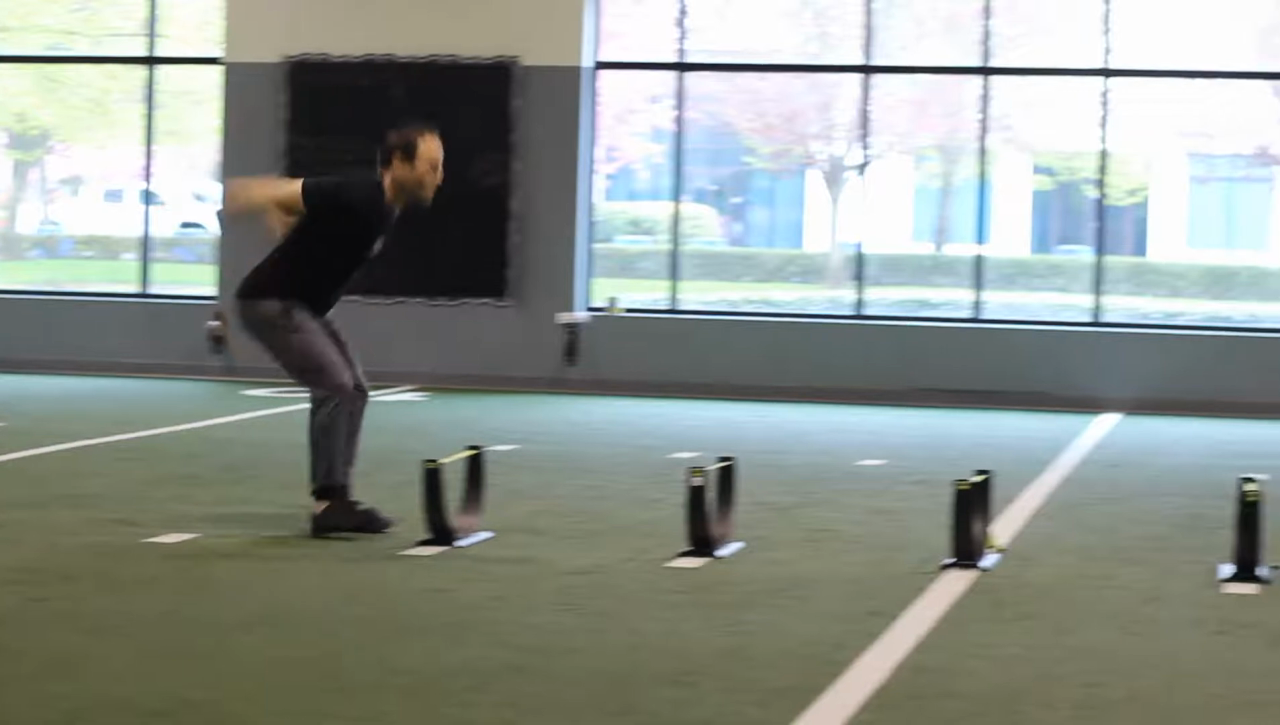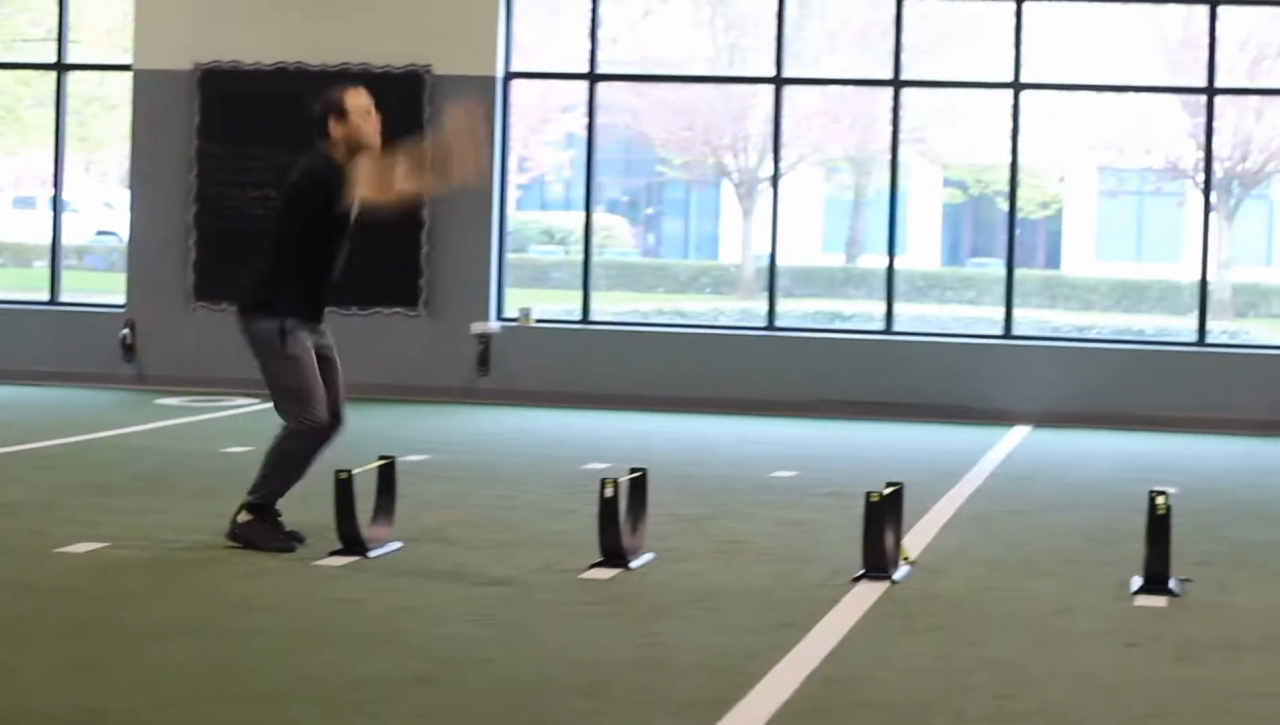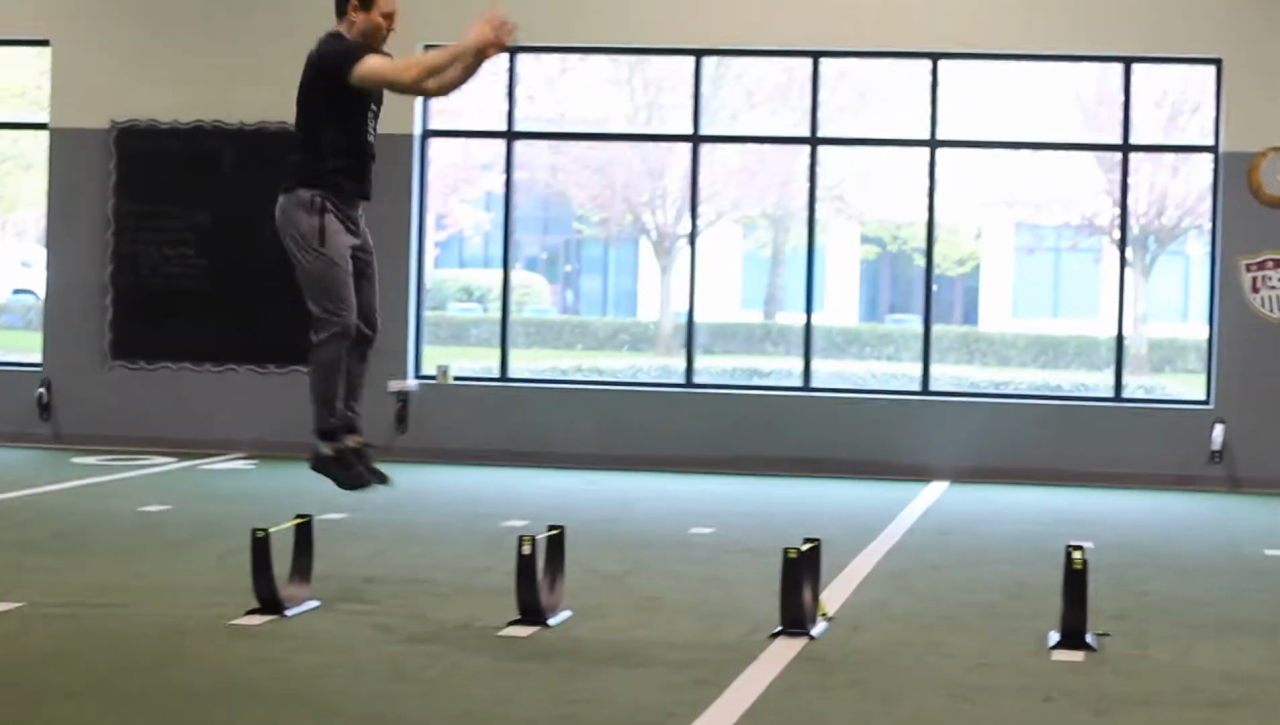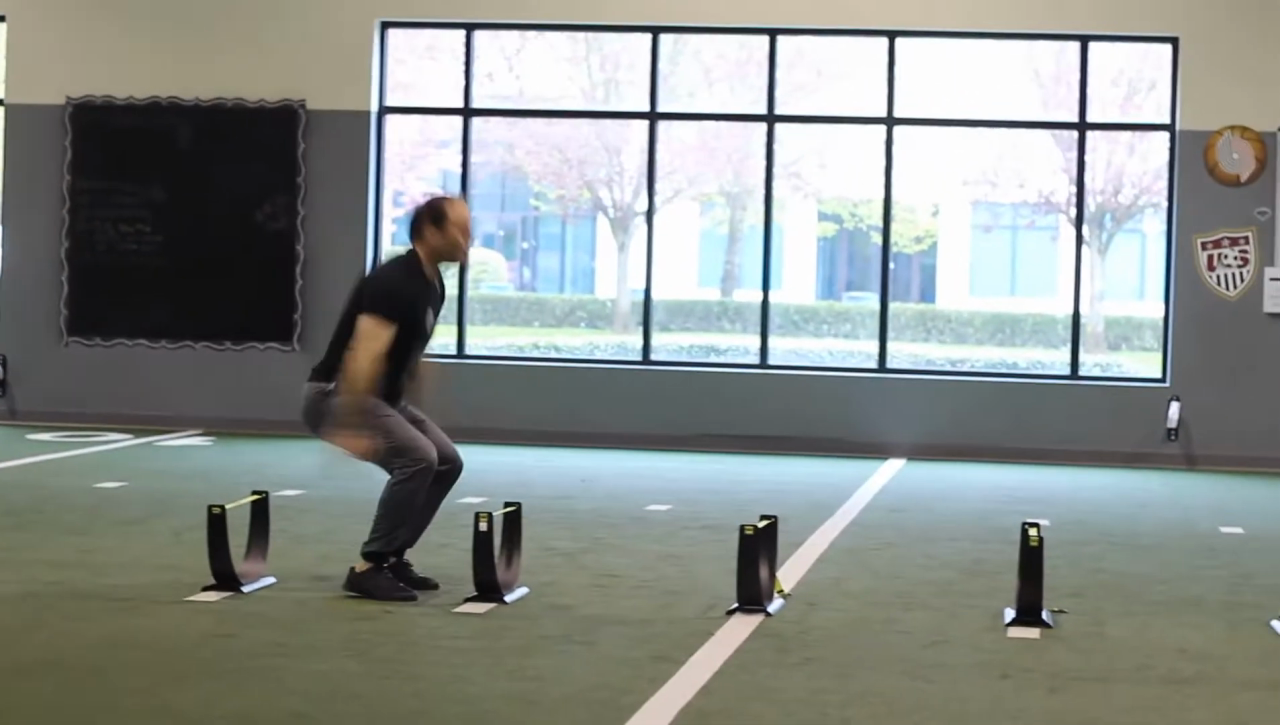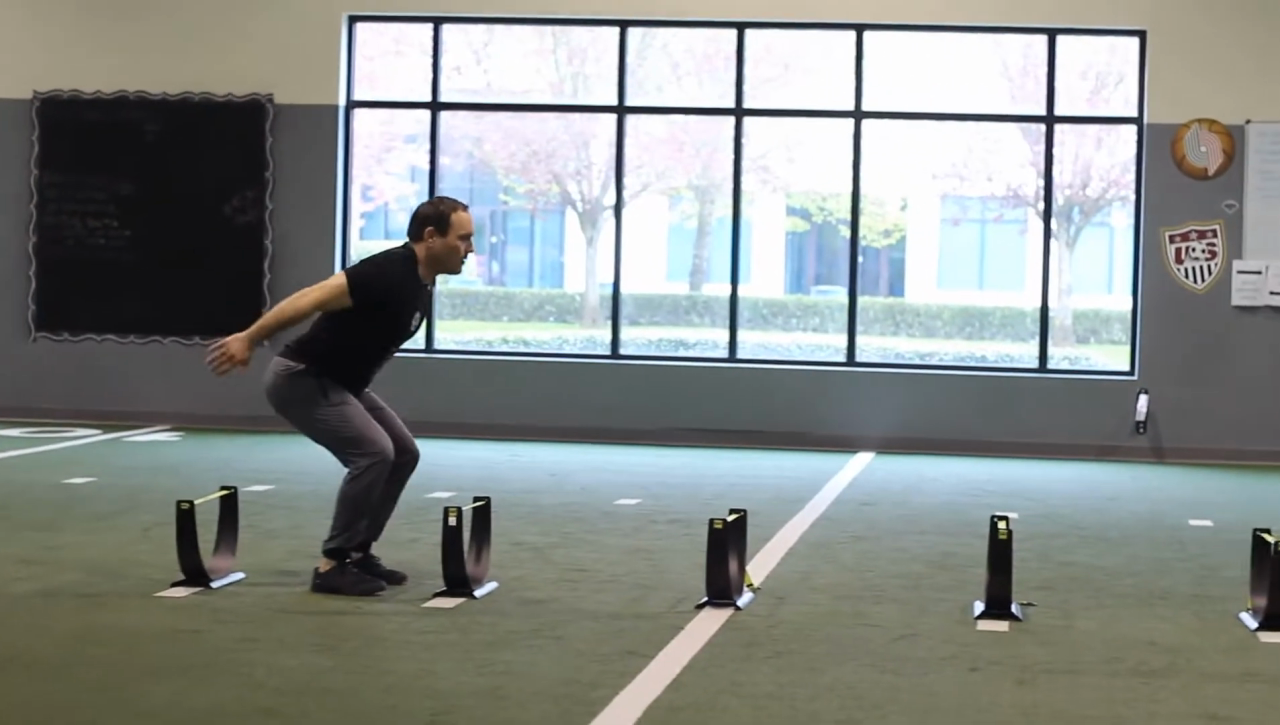
dt=0.4s
person 1, frame 1
left shoulder: (383, 201)
right shoulder: (356, 195)
right elbow: (280, 193)
left wrist: (282, 218)
left hip: (302, 304)
right hip: (270, 302)
left knee: (353, 391)
right knee: (337, 387)
left ankle: (337, 501)
right ankle: (328, 504)
person 1, frame 2
left shoulder: (342, 170)
right shoulder: (319, 174)
left elbow: (397, 173)
right elbow: (382, 195)
left hip: (304, 317)
right hip: (274, 317)
left knee: (326, 419)
right knee: (309, 419)
left ankle: (262, 507)
right ankle: (252, 514)
person 1, frame 3
left shoulder: (368, 62)
right shoulder: (333, 54)
left elbow: (436, 84)
right elbow: (405, 74)
left wrist: (483, 50)
right wrist: (468, 43)
left hip: (348, 213)
right hip: (312, 209)
left knee: (362, 330)
right knee: (337, 325)
left ankle: (347, 438)
right ankle: (331, 442)
person 1, frame 4
left shoulder: (432, 284)
right shoulder: (397, 284)
right elbow: (365, 354)
right wrist: (348, 427)
left hip: (382, 398)
right hip: (335, 398)
left knee: (445, 463)
right knee: (418, 460)
left ankle: (391, 558)
right ankle: (369, 565)
person 1, frame 5
left shoulder: (422, 284)
right shoulder: (388, 273)
right elbow: (313, 297)
right wrist: (248, 339)
left hip: (339, 380)
right hip: (301, 379)
left knee: (403, 453)
right knee: (374, 453)
left ankle: (357, 552)
right ankle: (334, 563)
